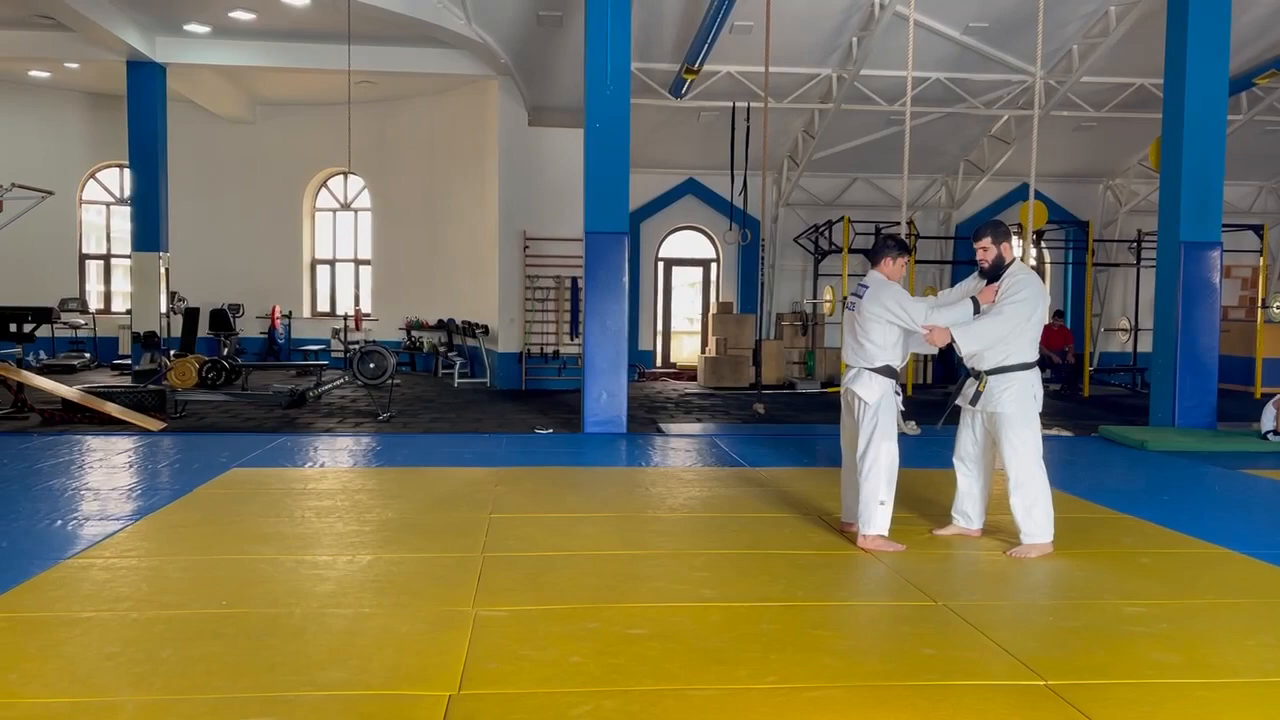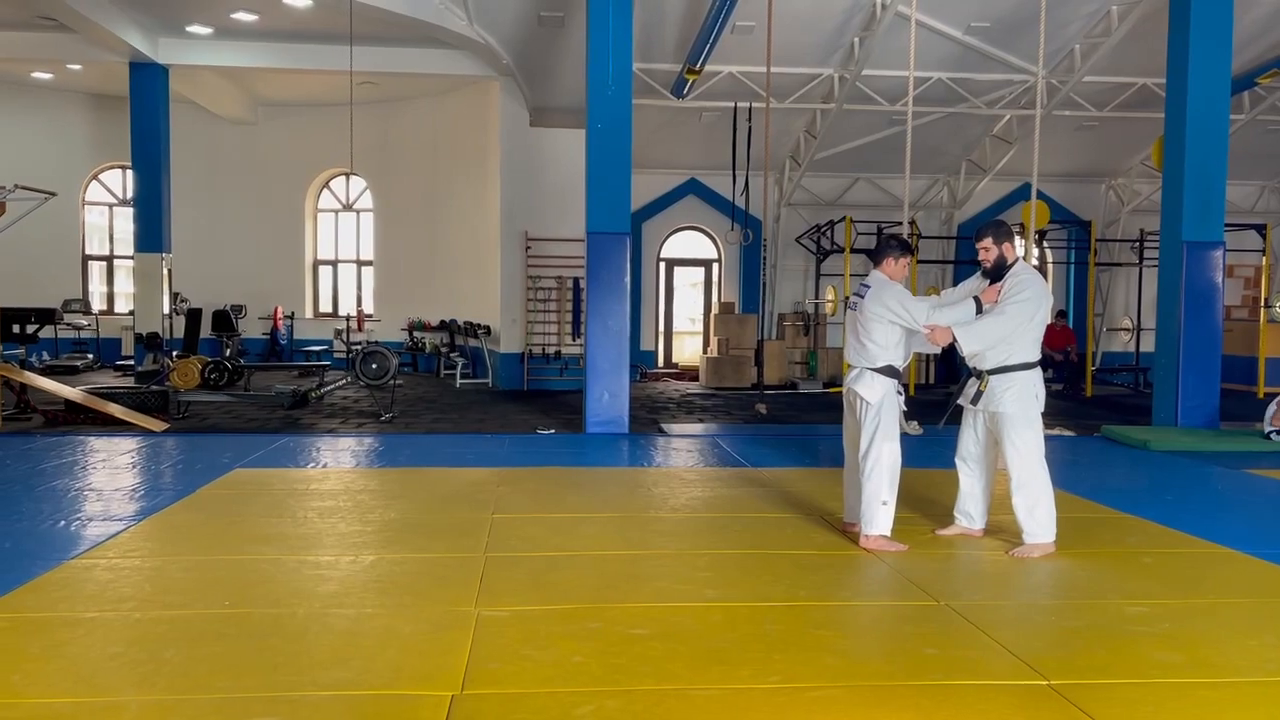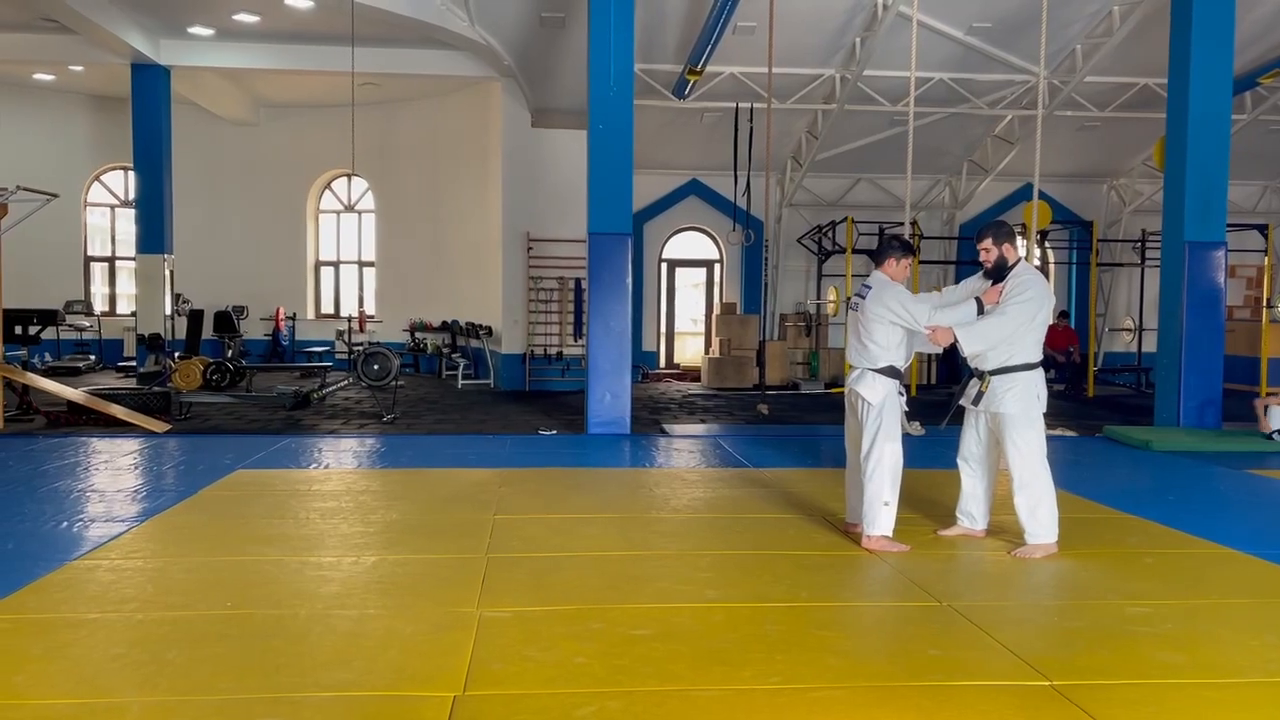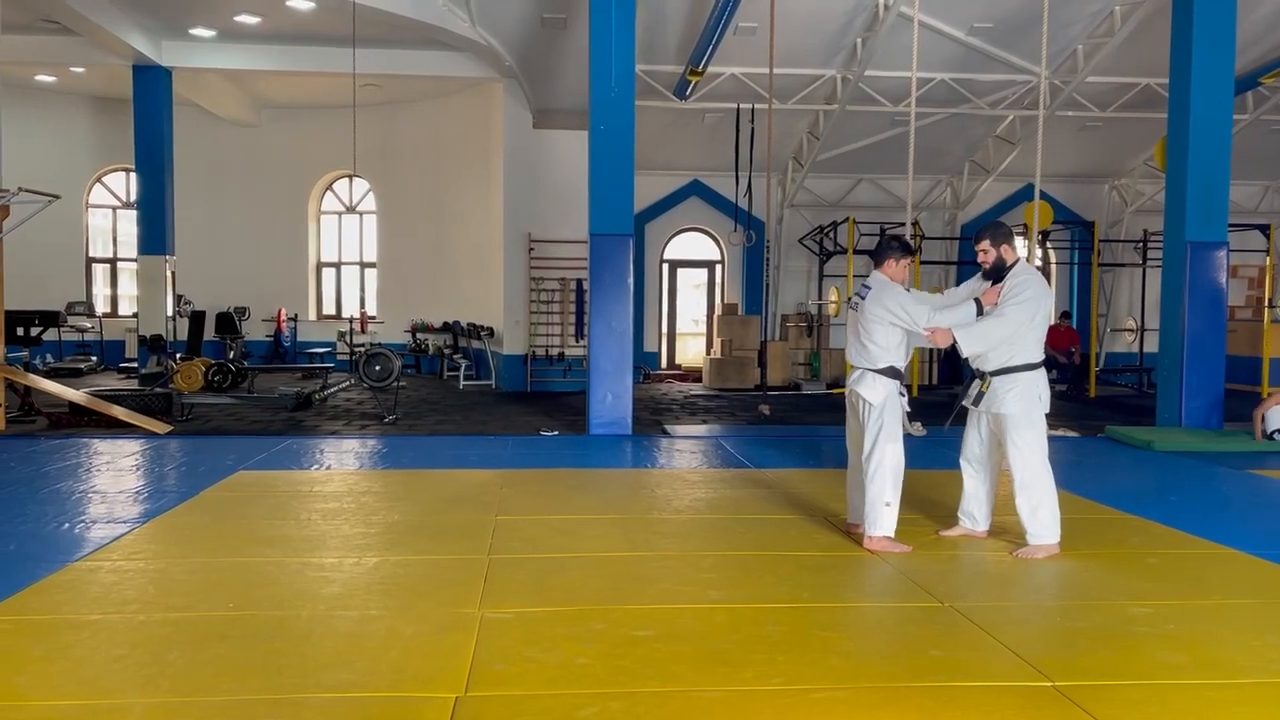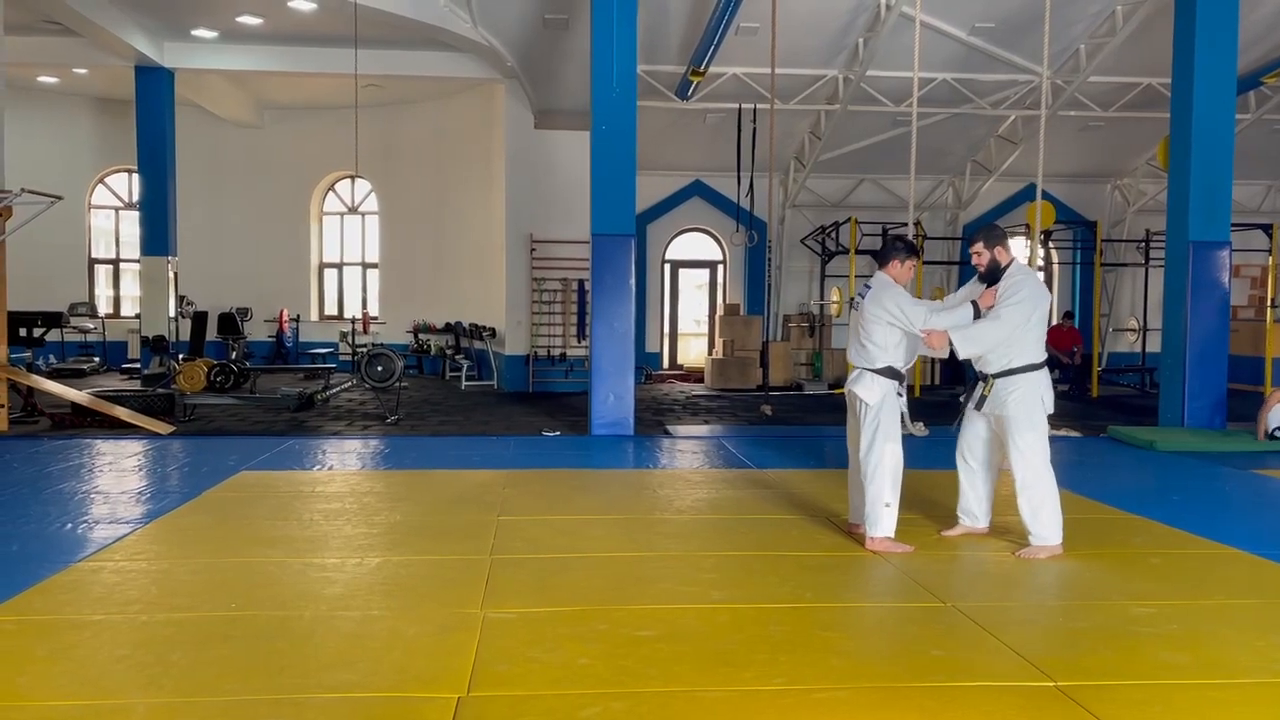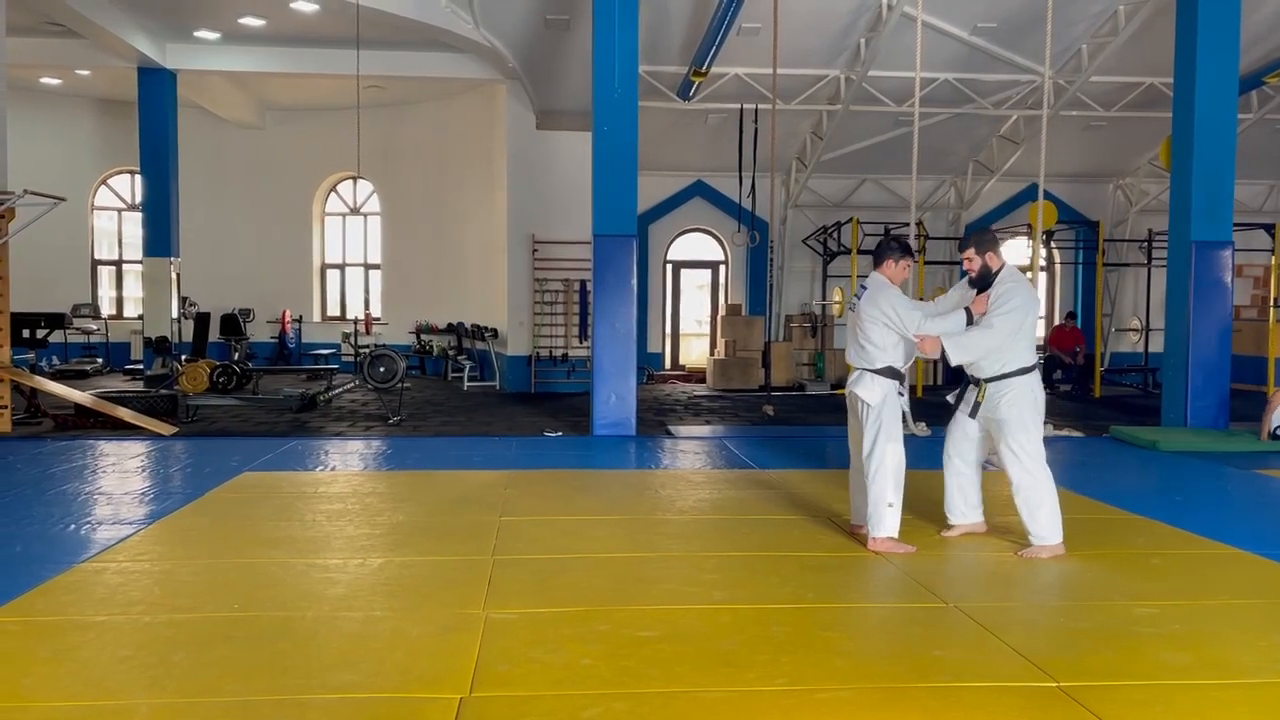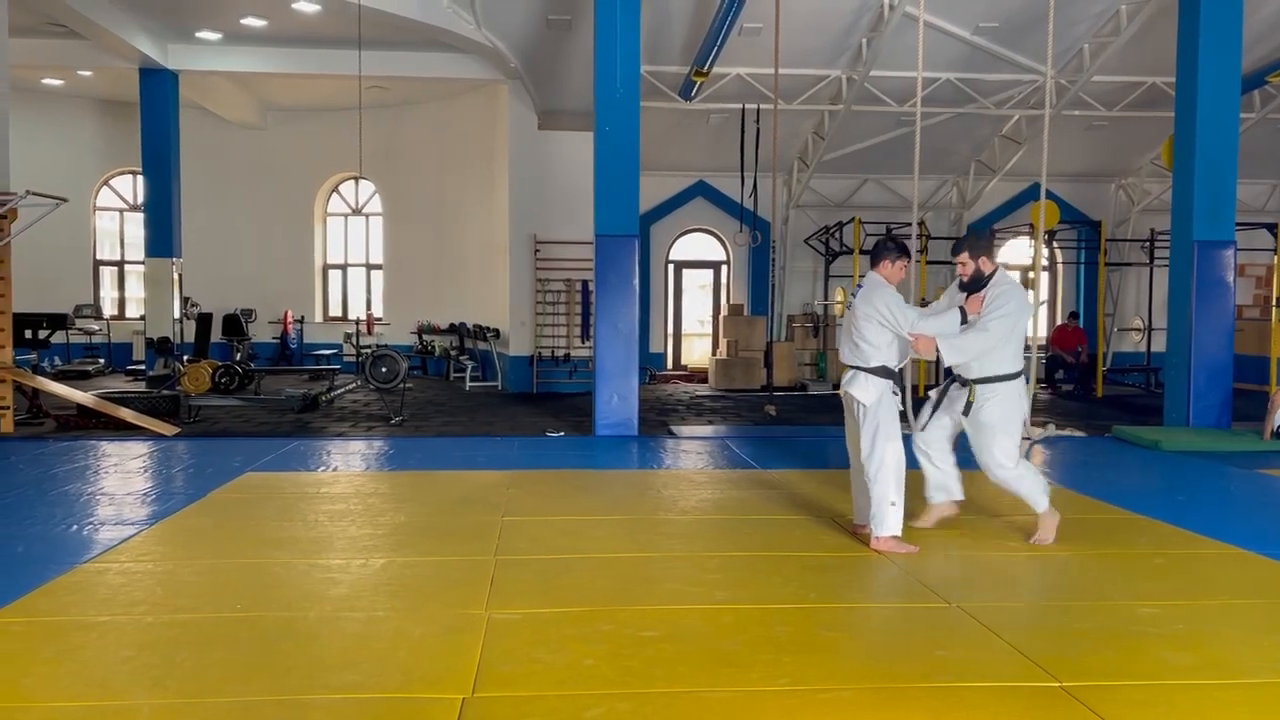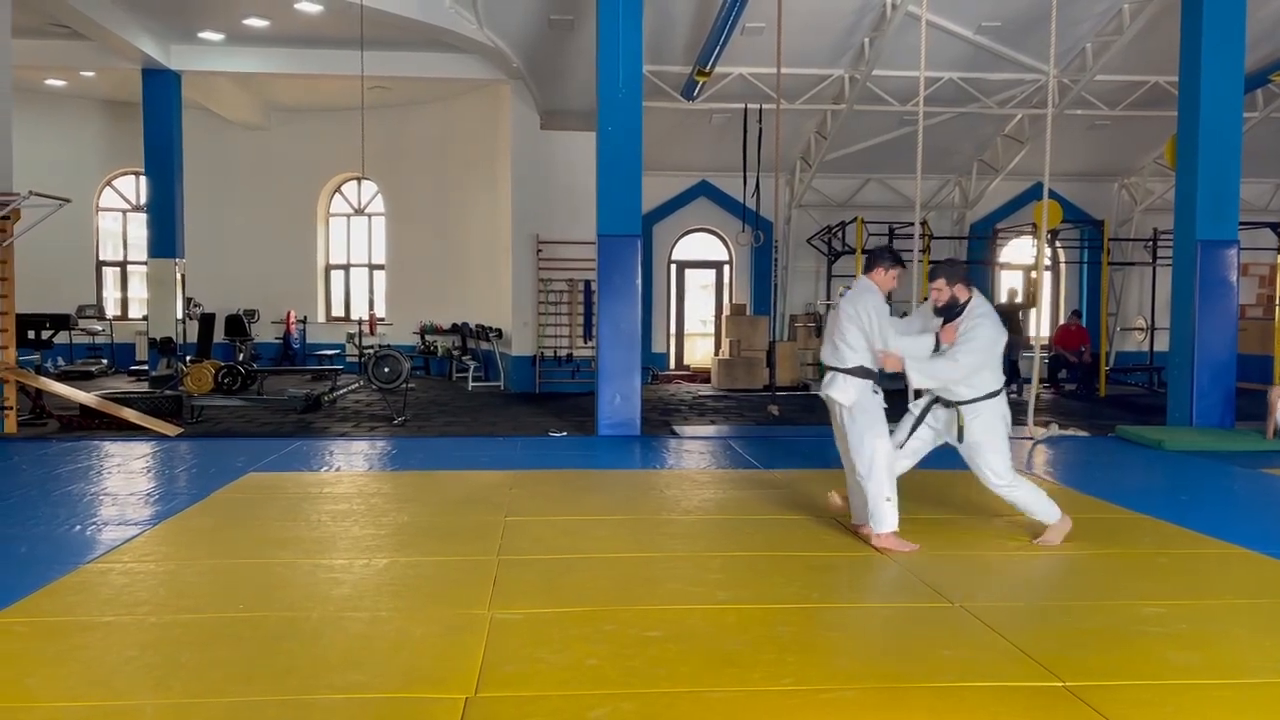
dt=0.2s
person 1, frame 1
left shoulder: (1026, 285)
right shoulder: (981, 280)
left elbow: (997, 326)
right elbow: (945, 302)
left wrist: (951, 335)
left hip: (1012, 387)
right hip: (979, 384)
left knee: (1021, 462)
right knee: (969, 456)
left ankle: (1039, 538)
right ankle: (968, 521)
person 1, frame 2
left shoulder: (1029, 284)
right shoulder: (984, 279)
left elbow: (999, 326)
right elbow: (948, 301)
left wrist: (953, 334)
left hip: (1014, 387)
right hip: (982, 384)
left knee: (1024, 463)
right knee: (971, 457)
left ankle: (1042, 538)
right ankle: (970, 521)
person 1, frame 3
left shoulder: (1030, 284)
right shoulder: (987, 279)
left elbow: (1000, 326)
right elbow: (948, 300)
left wrist: (954, 334)
left hip: (1016, 387)
right hip: (984, 385)
left knee: (1025, 463)
right knee: (973, 457)
left ankle: (1043, 538)
right ankle: (972, 522)
person 1, frame 4
left shoulder: (1029, 284)
right shoulder: (986, 280)
left elbow: (1000, 327)
right elbow: (949, 301)
left wrist: (954, 336)
left hip: (1018, 387)
right hip: (987, 385)
left knee: (1027, 464)
right knee: (976, 458)
left ankle: (1046, 539)
right ankle: (974, 522)
person 1, frame 5
left shoulder: (1025, 285)
right shoulder: (985, 282)
left elbow: (996, 328)
left wrist: (949, 338)
left hip: (1021, 387)
right hip: (989, 386)
left knee: (1029, 464)
right knee: (971, 452)
left ankle: (1049, 540)
right ankle: (974, 518)
person 1, frame 6
left shoulder: (1015, 290)
right shoulder: (971, 285)
left elbow: (989, 335)
right elbow: (939, 310)
left wrist: (942, 344)
left hip: (1012, 391)
right hip: (979, 389)
left knee: (1024, 466)
right knee: (959, 451)
left ankle: (1050, 539)
right ankle: (968, 517)
person 1, frame 7
left shoulder: (1010, 296)
right shoulder: (963, 288)
left elbow: (982, 339)
left wrist: (938, 344)
left hip: (997, 392)
right hip: (962, 388)
left knee: (1001, 465)
right knee: (928, 438)
left ankle: (1045, 509)
right ankle: (943, 500)
person 1, frame 8
left shoulder: (984, 325)
right shoulder: (944, 311)
left elbow: (952, 368)
left wrist: (904, 363)
left hip: (978, 411)
right hip: (940, 405)
left knee: (1000, 477)
right knee: (898, 449)
left ankle: (1057, 520)
person 2, frame 1
left shoulder: (861, 290)
right shoulder: (886, 292)
left elbow: (904, 327)
right elbow: (928, 317)
right wrist: (977, 301)
left hip: (857, 379)
right hip: (875, 384)
left knee: (857, 454)
right knee: (880, 456)
left ankle: (852, 518)
right ankle: (870, 532)
person 2, frame 2
left shoulder: (864, 290)
right shoulder: (888, 293)
left elbow: (909, 326)
right elbow: (930, 317)
right wrist: (979, 301)
left hip: (859, 379)
right hip: (877, 384)
left knee: (859, 454)
right knee: (882, 456)
left ankle: (854, 518)
right ankle: (873, 532)
person 2, frame 3
left shoulder: (865, 291)
right shoulder: (889, 293)
left elbow: (912, 323)
right elbow: (932, 317)
right wrist: (981, 302)
left hip: (861, 380)
right hip: (879, 384)
left knee: (861, 454)
right knee: (884, 457)
left ankle: (856, 519)
right ankle: (874, 533)
person 2, frame 4
left shoulder: (866, 291)
right shoulder: (889, 294)
left elbow: (918, 316)
right elbow: (932, 319)
right wrist: (980, 302)
left hip: (862, 381)
right hip: (880, 385)
left knee: (863, 455)
right knee: (886, 457)
left ankle: (858, 519)
right ankle: (876, 534)
person 2, frame 5
left shoulder: (871, 290)
right shoulder: (890, 294)
left elbow: (922, 310)
right elbow: (929, 321)
right wrist: (977, 305)
left hip: (864, 381)
right hip: (879, 386)
left knee: (864, 455)
right knee: (884, 458)
left ankle: (860, 519)
right ankle: (878, 534)
person 2, frame 6
left shoulder: (868, 291)
right shoulder: (885, 295)
left elbow: (918, 311)
right elbow: (922, 327)
left wrist: (960, 305)
right wrist: (970, 312)
left hip: (864, 381)
right hip: (879, 386)
left knee: (865, 456)
right knee: (887, 458)
left ankle: (862, 520)
right ankle: (880, 534)
person 2, frame 7
left shoulder: (865, 291)
right shoulder: (881, 294)
left elbow: (912, 316)
right elbow: (916, 326)
left wrist: (957, 307)
right wrist: (964, 312)
left hip: (860, 381)
right hip: (874, 384)
left knee: (865, 456)
right knee: (886, 457)
left ankle: (866, 520)
right ankle: (884, 534)
person 2, frame 8
left shoulder: (853, 295)
right shoulder: (869, 298)
left elbow: (892, 328)
right elbow: (890, 342)
left wrist: (929, 326)
right wrist: (936, 339)
left hip: (840, 383)
right hip: (853, 386)
left knee: (858, 457)
right knee: (877, 456)
left ankle: (866, 521)
right ankle: (882, 532)
